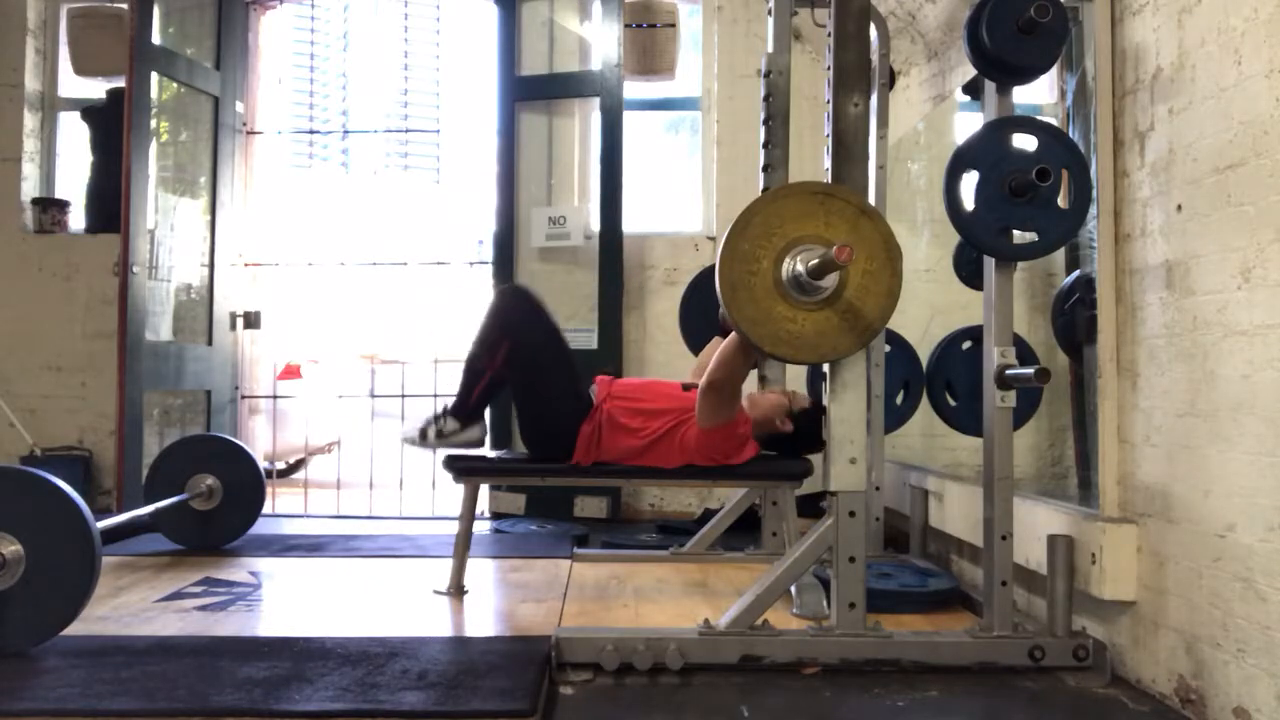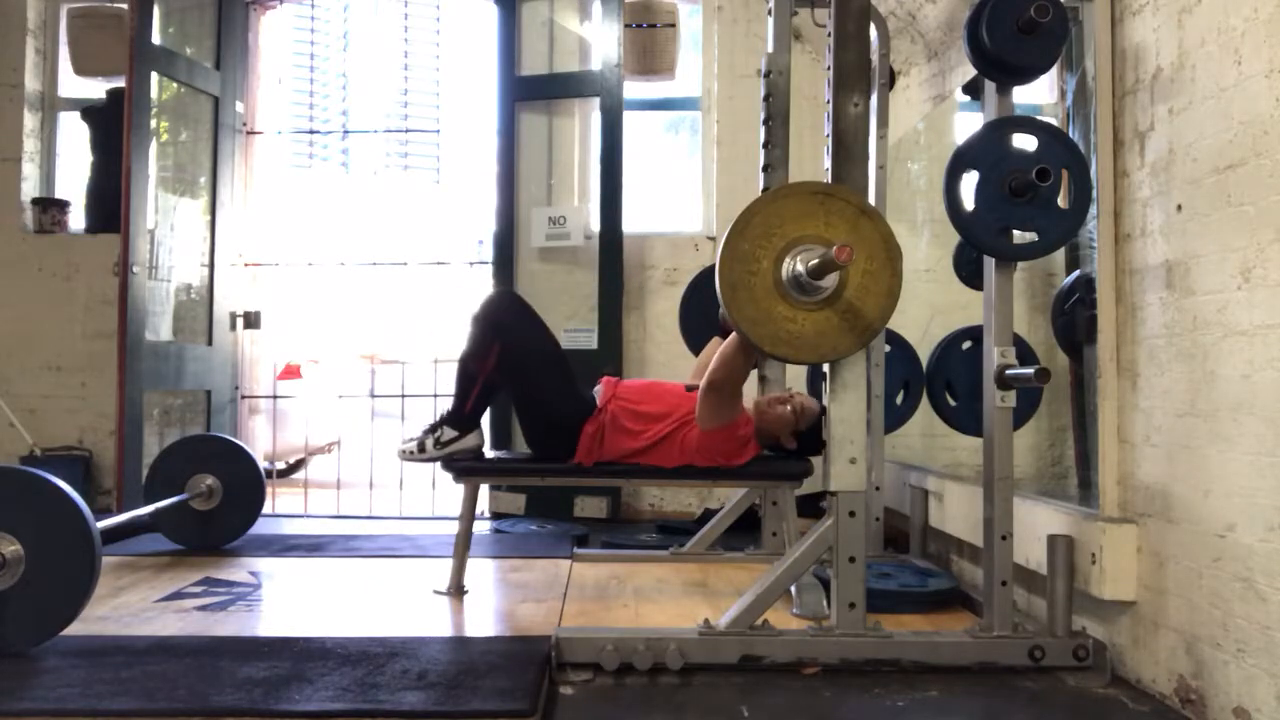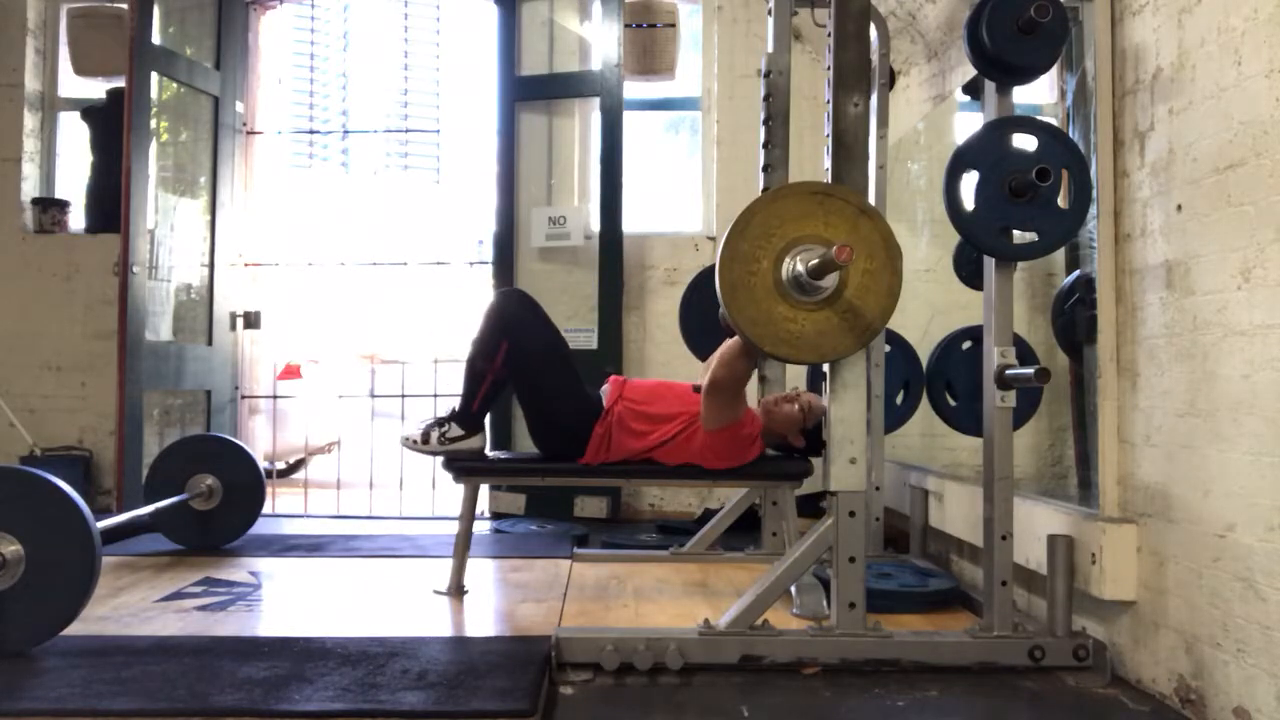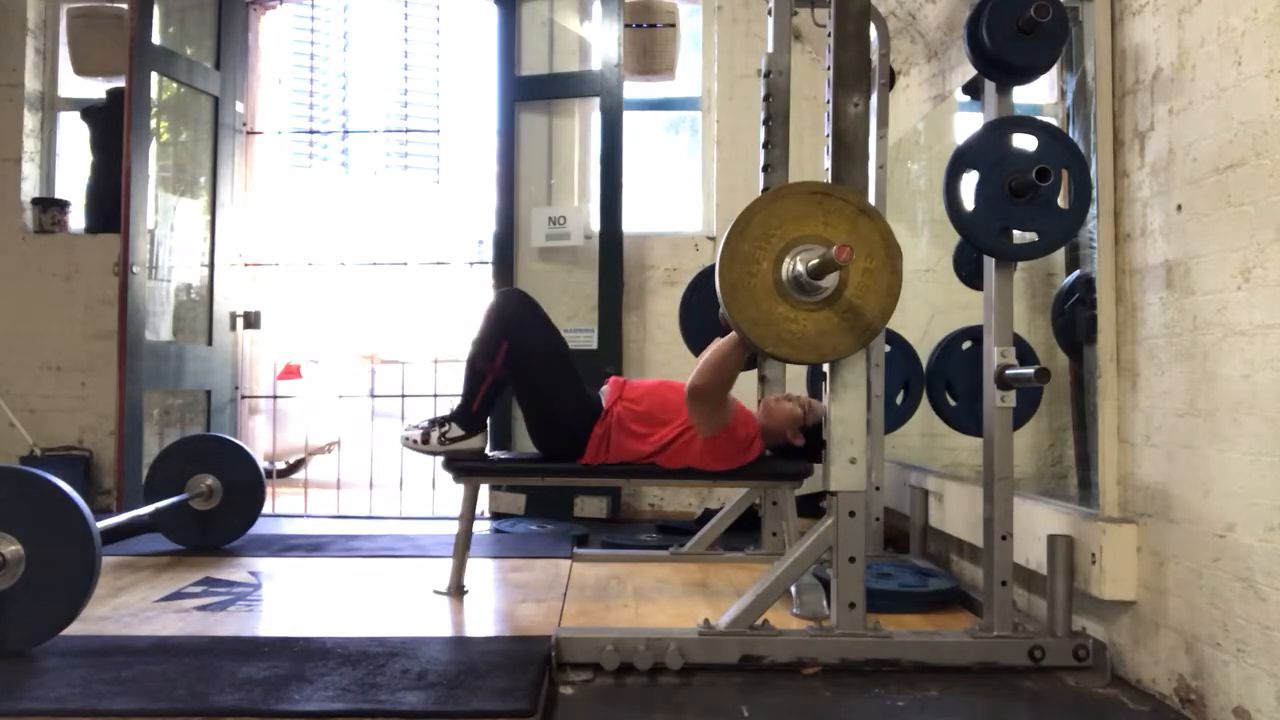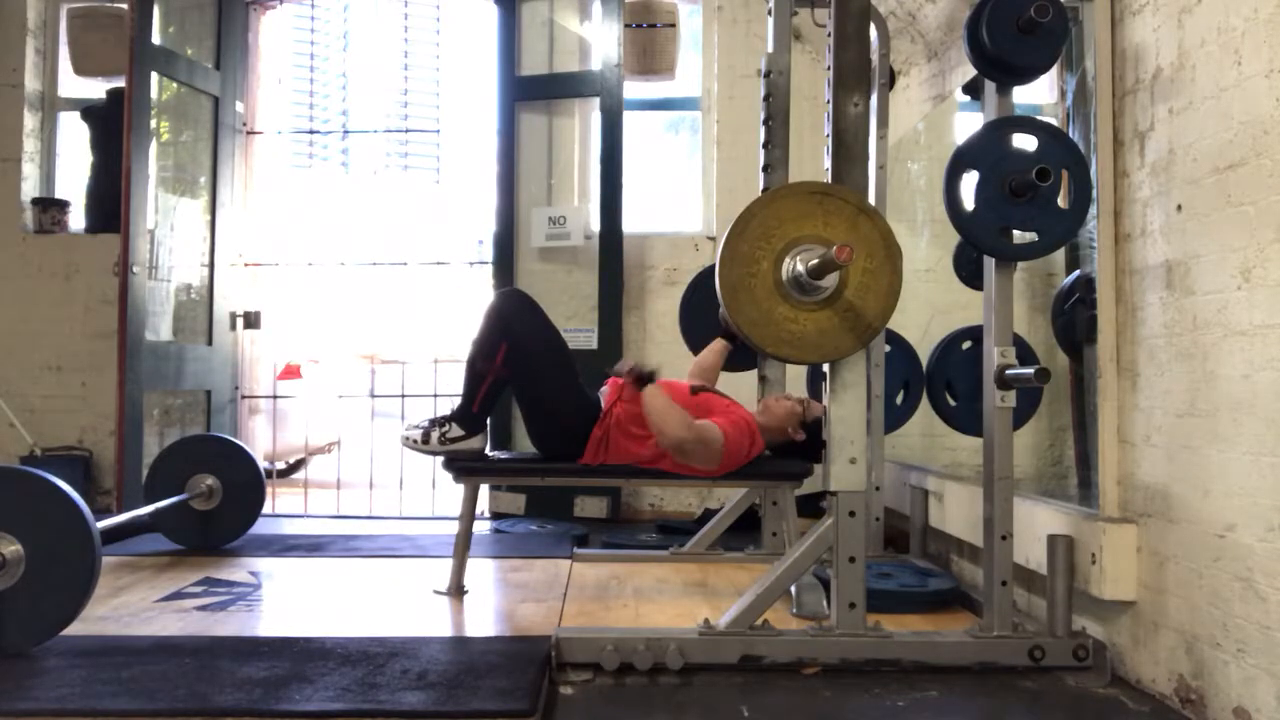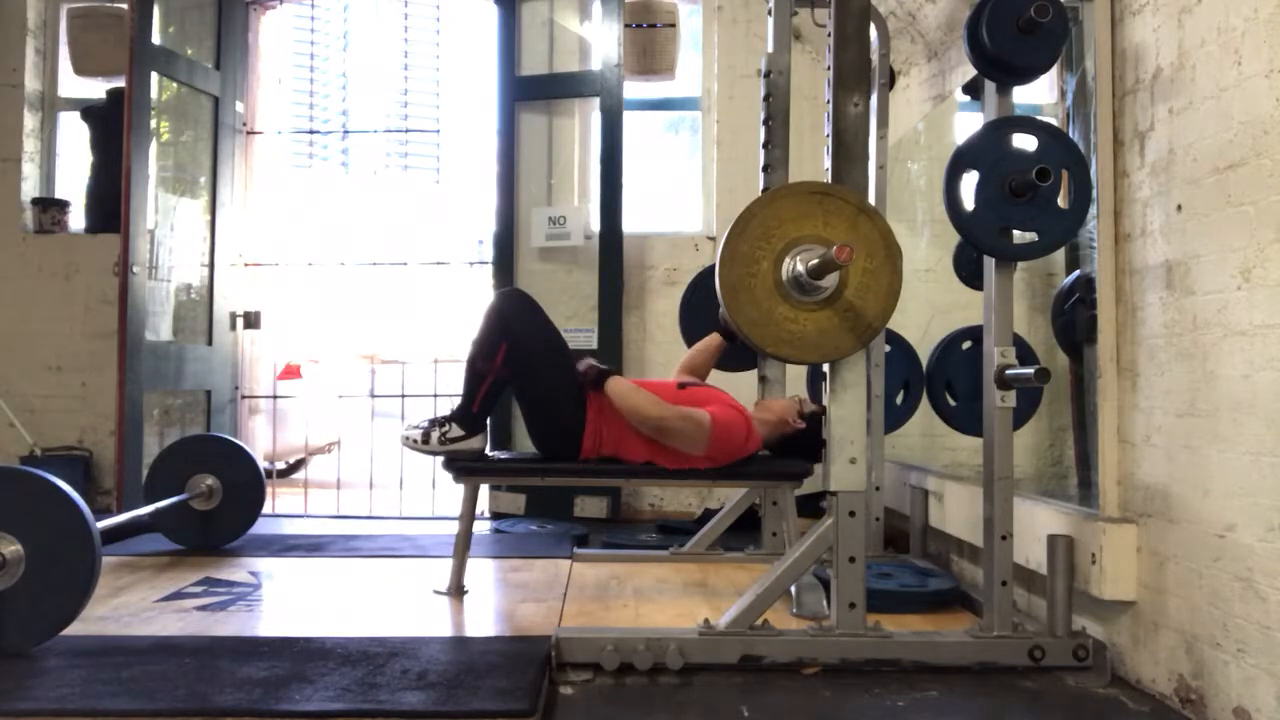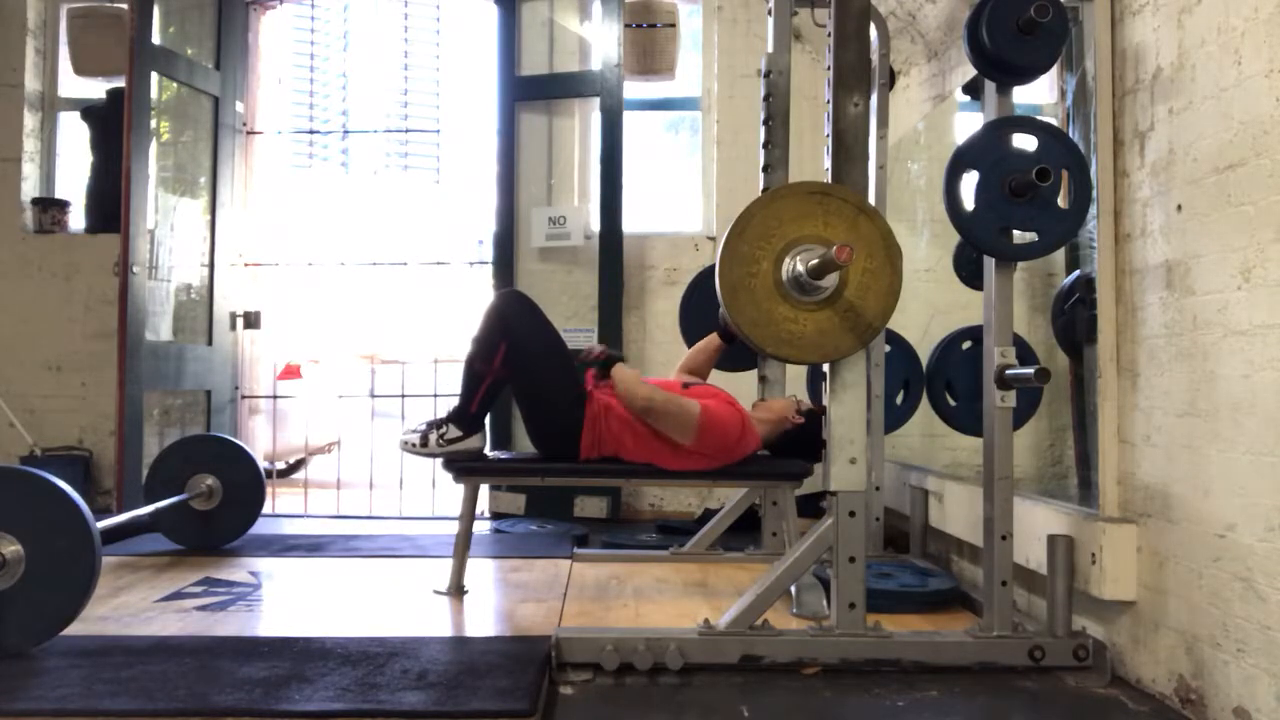
dt=0.3s
person 1, frame 1
left shoulder: (730, 440)
right shoulder: (735, 428)
left elbow: (716, 381)
right elbow: (703, 376)
right wrist: (735, 325)
left hip: (569, 433)
right hip: (583, 416)
left knee: (513, 307)
right knee: (515, 307)
left ankle: (462, 421)
right ankle: (465, 419)
person 1, frame 2
left shoulder: (732, 442)
right shoulder: (739, 428)
left elbow: (717, 382)
right elbow: (703, 377)
right wrist: (732, 326)
left hip: (573, 433)
right hip: (588, 410)
left knee: (500, 312)
right knee: (504, 309)
left ankle: (459, 429)
right ankle: (461, 426)
person 1, frame 3
left shoulder: (740, 440)
right shoulder: (743, 426)
left elbow: (720, 382)
right elbow: (711, 379)
left hip: (581, 433)
right hip: (593, 414)
left knee: (510, 311)
right knee: (514, 308)
left ankle: (464, 427)
right ankle: (465, 423)
person 1, frame 4
left shoulder: (738, 440)
right shoulder: (742, 429)
left elbow: (700, 390)
right elbow: (705, 381)
right wrist: (735, 330)
left hip: (580, 434)
right hip: (593, 414)
left knee: (510, 310)
right knee: (513, 307)
left ankle: (465, 427)
right ankle: (467, 422)
person 1, frame 5
left shoulder: (740, 436)
right shoulder: (738, 424)
left elbow: (679, 440)
right elbow: (695, 384)
left wrist: (643, 381)
right wrist: (730, 335)
left hip: (580, 434)
right hip: (591, 415)
left knee: (509, 309)
right knee: (513, 308)
left ankle: (466, 427)
right ankle: (467, 423)
person 1, frame 6
left shoulder: (735, 430)
right shoulder: (737, 424)
left elbow: (659, 420)
right elbow: (685, 376)
left wrist: (602, 378)
right wrist: (726, 332)
left hip: (577, 431)
right hip: (587, 420)
left knee: (511, 308)
right knee: (514, 310)
left ankle: (465, 427)
right ankle: (467, 424)
person 1, frame 7
left shoulder: (730, 428)
right shoulder: (733, 424)
left elbow: (648, 402)
right elbow: (684, 375)
left wrist: (609, 363)
right wrist: (726, 333)
left hip: (576, 429)
right hip: (584, 422)
left knee: (509, 310)
right knee: (513, 311)
left ankle: (463, 427)
right ankle: (464, 424)
